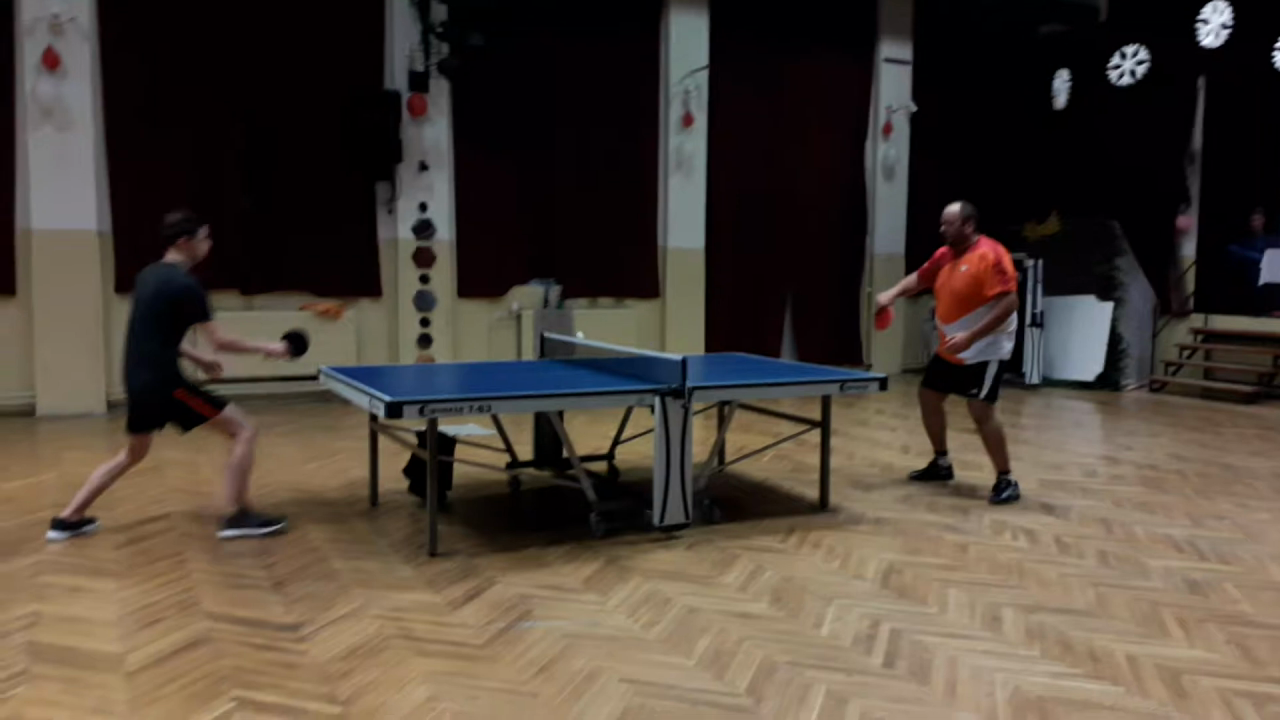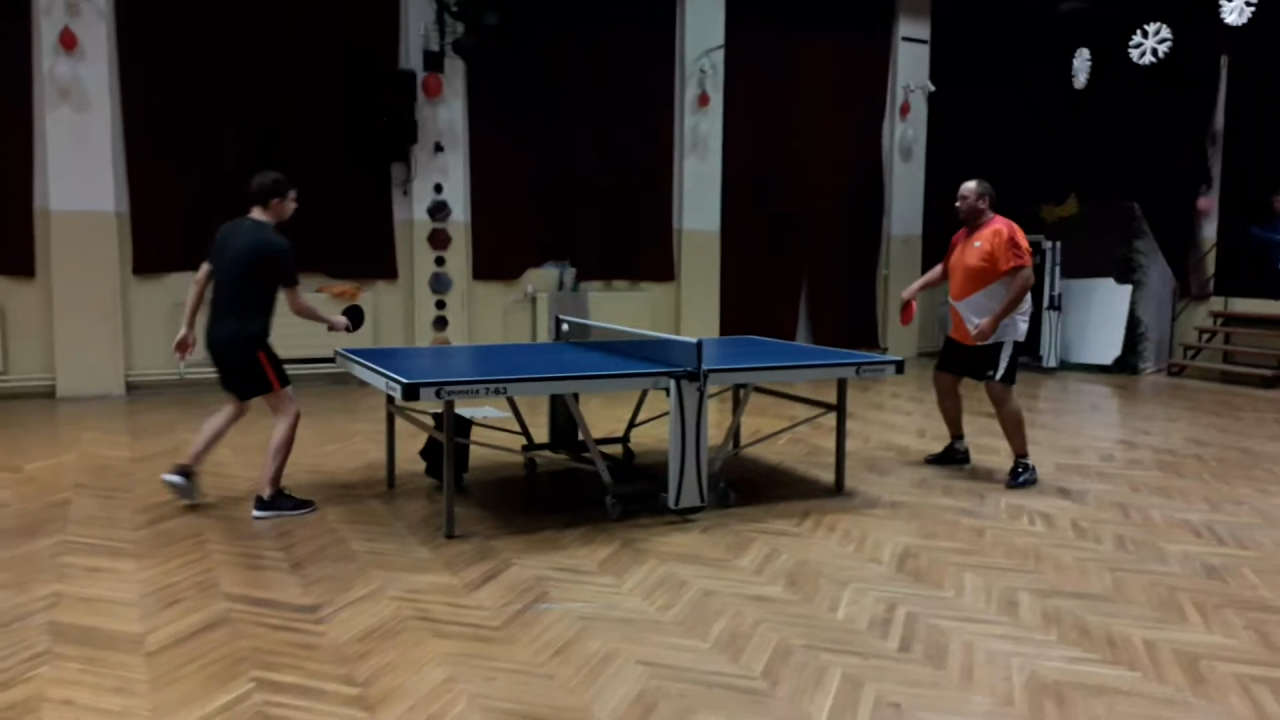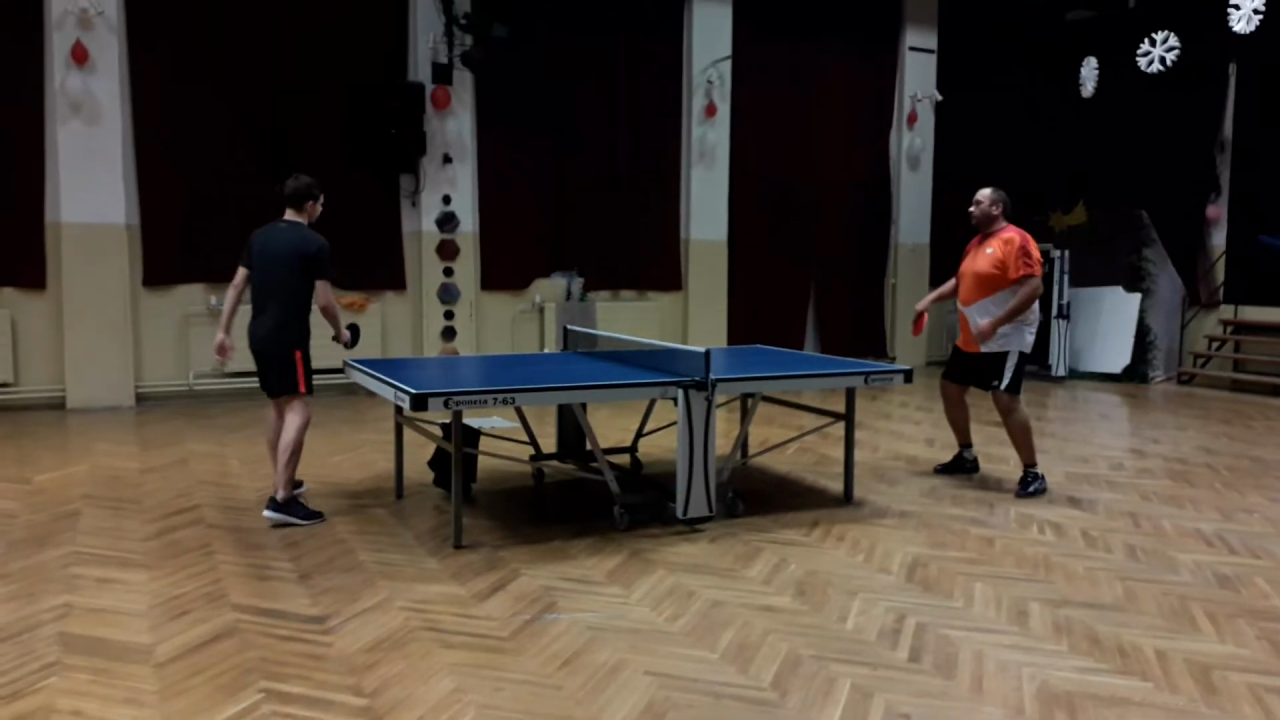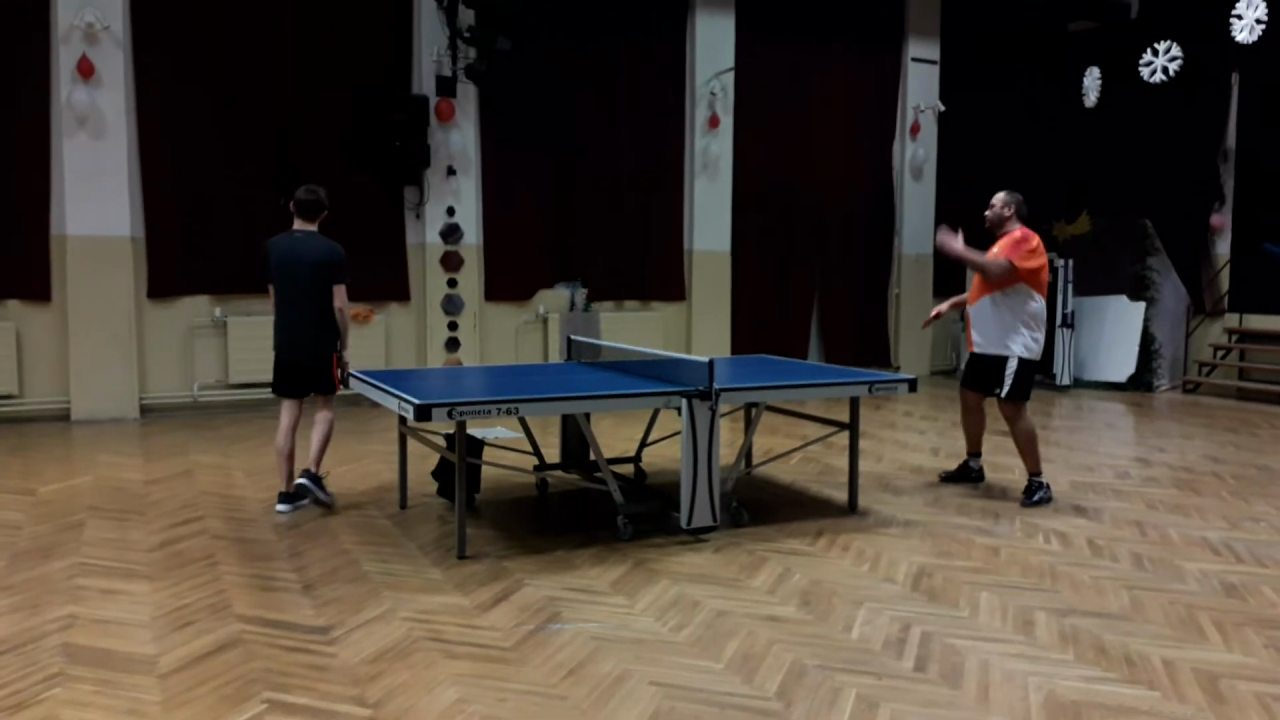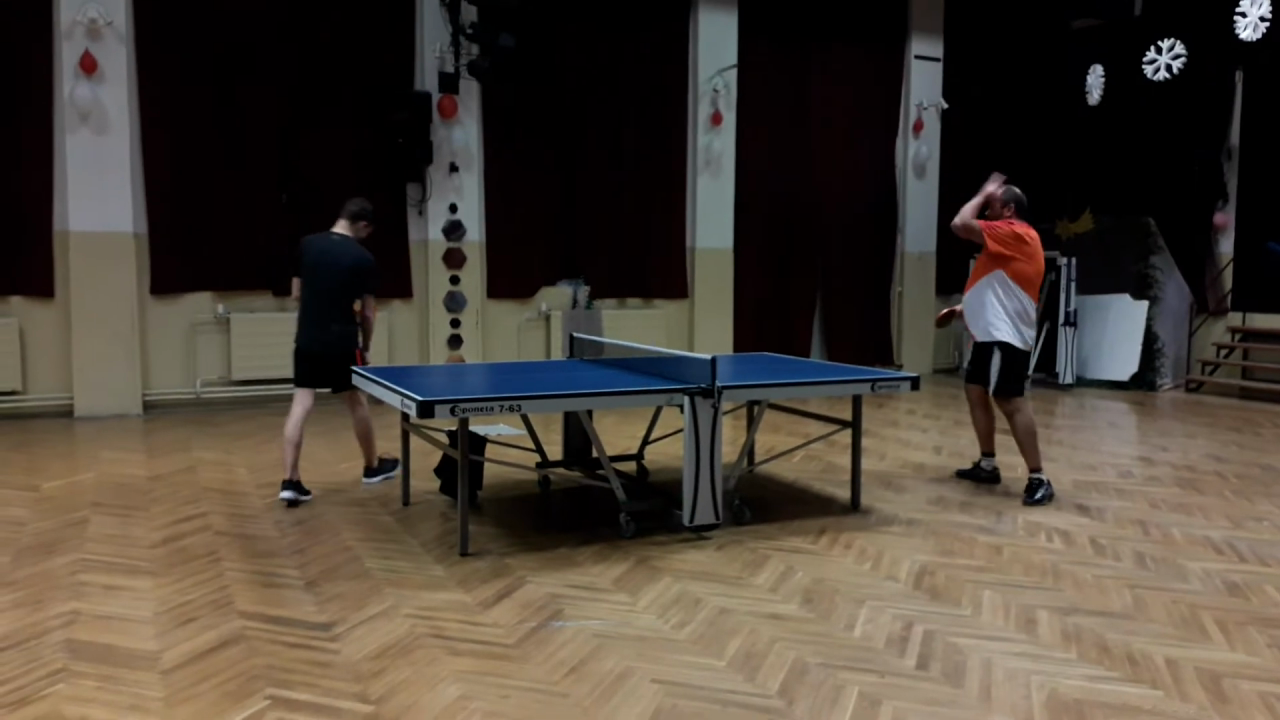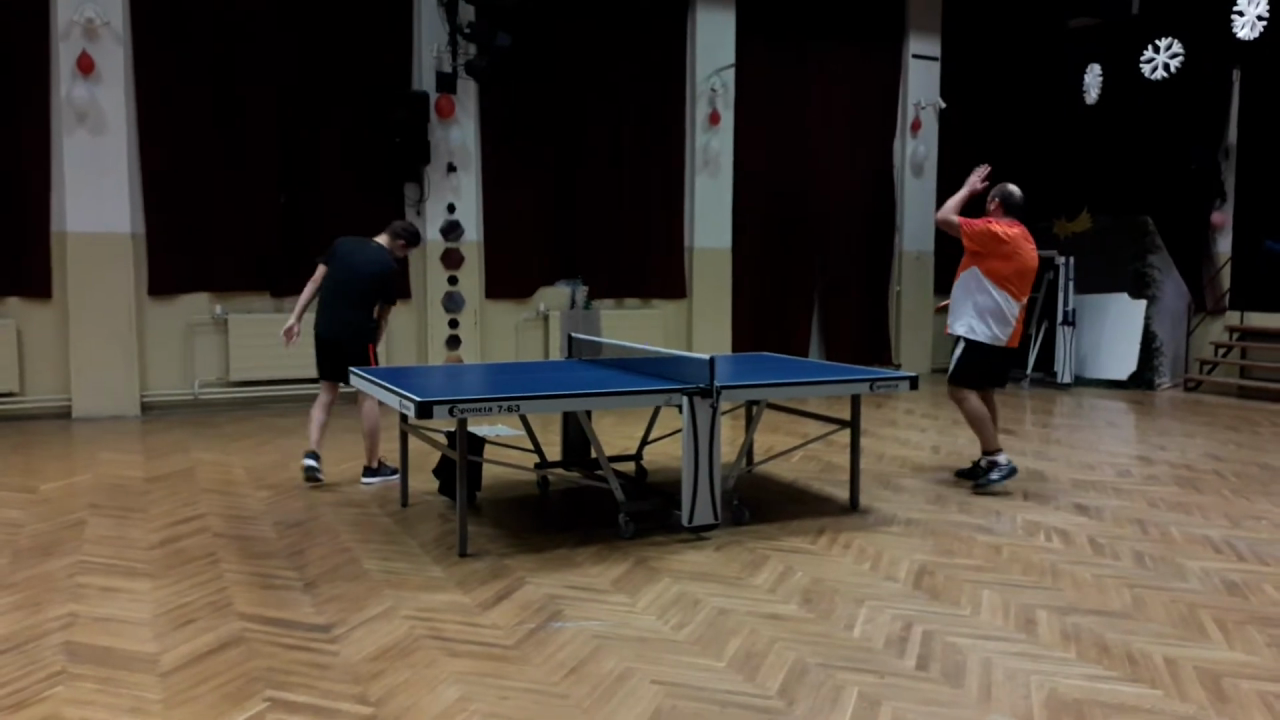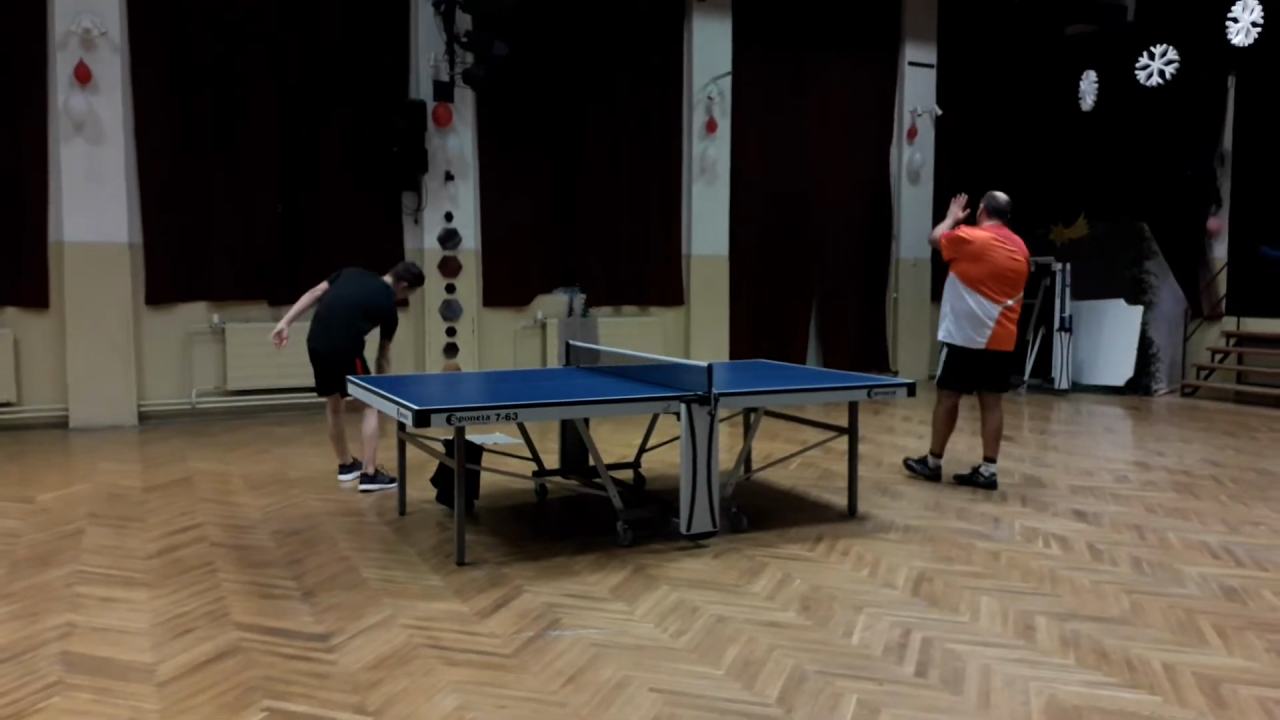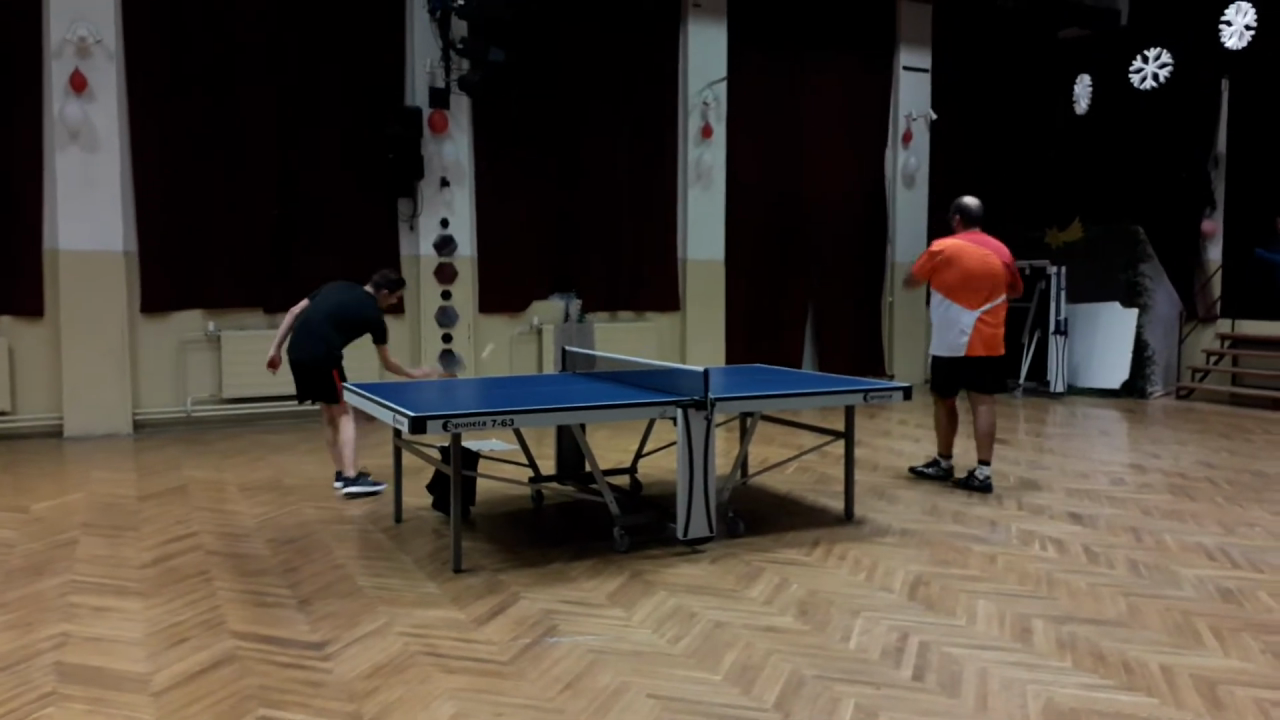
dt=0.3s
person 1, frame 1
left shoulder: (991, 255)
right shoulder: (945, 255)
left elbow: (1009, 303)
right elbow: (920, 278)
left wrist: (971, 336)
right wrist: (892, 293)
left hip: (985, 348)
right hip: (950, 348)
left knee: (980, 409)
right knee: (928, 397)
left ankle: (1006, 480)
right ankle: (941, 463)
person 1, frame 2
left shoulder: (1004, 232)
right shoulder: (962, 236)
left elbow: (1025, 278)
right elbow: (945, 268)
left wrist: (994, 320)
right wrist: (916, 287)
left hip: (1000, 332)
right hip: (962, 330)
left knee: (999, 391)
right knee: (943, 380)
left ankle: (1024, 464)
right ankle: (958, 447)
person 1, frame 3
left shoulder: (1016, 241)
right shoulder: (976, 244)
left elbow: (1034, 288)
right elbow: (961, 280)
left wrist: (996, 323)
right wrist: (930, 299)
left hip: (1007, 340)
right hip: (970, 339)
left knee: (1006, 401)
right knee: (950, 389)
left ankle: (1033, 473)
right ankle: (966, 456)
person 1, frame 4
left shoulder: (1024, 240)
right shoulder: (1002, 244)
left elbow: (997, 270)
left wrist: (960, 251)
right wrist: (950, 304)
left hip: (1014, 345)
right hip: (988, 343)
left knee: (1012, 408)
right knee: (969, 397)
left ankle: (1038, 482)
right ankle: (973, 465)
person 1, frame 5
left shoulder: (1014, 233)
right shoulder: (1011, 239)
left elbow: (960, 225)
left wrist: (982, 195)
right wrist: (963, 308)
left hip: (1004, 335)
right hip: (991, 334)
left knee: (1011, 403)
right knee: (976, 393)
left ankle: (1038, 479)
right ankle: (987, 464)
person 1, frame 6
left shoulder: (993, 233)
right shoulder: (1025, 242)
left elbow: (943, 218)
left wrist: (967, 189)
right wrist: (958, 298)
left hip: (979, 330)
right hip: (1003, 333)
left knee: (961, 391)
right knee: (983, 393)
left ankle: (1000, 459)
right ankle: (989, 461)
person 1, frame 7
left shoulder: (969, 238)
right shoulder: (1020, 247)
left elbow: (935, 238)
left wrist: (952, 217)
left hip: (964, 335)
right hip: (1002, 339)
left knee: (948, 396)
right knee: (991, 401)
left ankle: (933, 462)
right ankle: (988, 470)
person 1, frame 8
left shoulder: (941, 248)
right shoulder: (1001, 251)
left elbow: (911, 281)
right elbow: (1015, 291)
left wrist: (935, 280)
left hip: (950, 343)
right hip: (988, 343)
left knee: (944, 402)
right knee: (983, 404)
left ankle: (943, 463)
right ankle: (982, 472)
person 2, frame 1
left shoulder: (148, 276)
right shoulder: (184, 284)
right elbow: (218, 341)
left wrist: (196, 358)
right wrist: (266, 348)
left hip: (139, 381)
right hip: (164, 383)
left knee: (132, 453)
right knee: (243, 430)
left ankle: (68, 519)
right ankle: (237, 515)
person 2, frame 2
left shoulder: (226, 231)
right shoulder: (275, 245)
left elbow: (199, 282)
right elbow: (296, 306)
left wrist: (187, 328)
right wrist: (333, 321)
left hip: (219, 337)
right hip: (247, 341)
left knee: (235, 407)
right knee: (287, 411)
left ankle: (184, 469)
right ankle: (268, 496)
person 2, frame 3
left shoulder: (259, 237)
right shoulder: (314, 244)
left elbow: (236, 287)
right elbow: (324, 301)
left wrist: (223, 331)
right wrist: (339, 330)
left hip: (259, 336)
right hip: (289, 339)
left knee: (278, 408)
right knee: (298, 413)
left ankle: (284, 482)
right ankle: (282, 499)
person 2, frame 4
left shoulder: (273, 247)
right shoulder: (332, 251)
left elbow: (274, 299)
right elbow: (340, 306)
right wrist: (343, 348)
left hip: (285, 344)
right hip: (321, 344)
left knee: (288, 415)
right knee: (325, 410)
left ankle: (287, 492)
right ankle: (310, 473)
person 2, frame 5
left shoulder: (307, 245)
right shoulder: (363, 258)
left elbow: (297, 293)
right elbow: (367, 313)
right wrist: (365, 347)
left hip: (308, 340)
right hip: (343, 341)
left knee: (301, 407)
right knee: (356, 403)
left ankle: (290, 480)
right ankle: (373, 466)
person 2, frame 6
left shoulder: (342, 244)
right shoulder: (389, 268)
left elbow: (314, 282)
right elbow: (381, 319)
left wrist: (295, 318)
right wrist: (371, 348)
left hip: (325, 331)
right hip: (358, 333)
left knee: (326, 393)
right knee: (368, 397)
left ankle: (312, 454)
right ankle: (372, 466)
person 2, frame 7
left shoulder: (351, 274)
right shoulder: (389, 306)
left elbow: (314, 293)
right elbow: (383, 356)
left wrist: (285, 322)
left hip: (316, 344)
right hip: (345, 349)
left knee: (334, 404)
right knee: (369, 405)
left ankle: (347, 465)
right ankle: (369, 473)
person 2, frame 8
left shoulder: (335, 286)
right shoulder: (373, 315)
left elbow: (294, 312)
right elbow: (387, 364)
left wrist: (276, 348)
right wrist: (418, 374)
left hip: (298, 352)
right hip: (323, 357)
left knee: (330, 413)
right knee: (345, 413)
left ankle: (344, 472)
right ankle: (350, 477)
